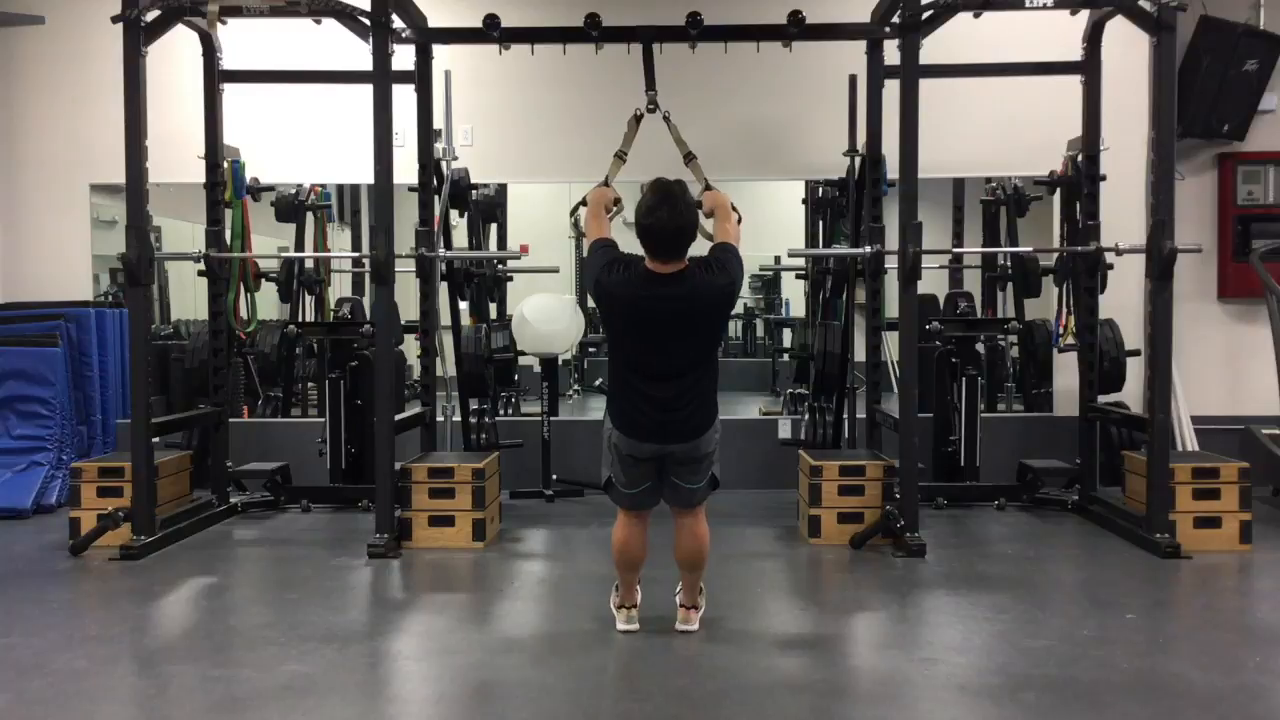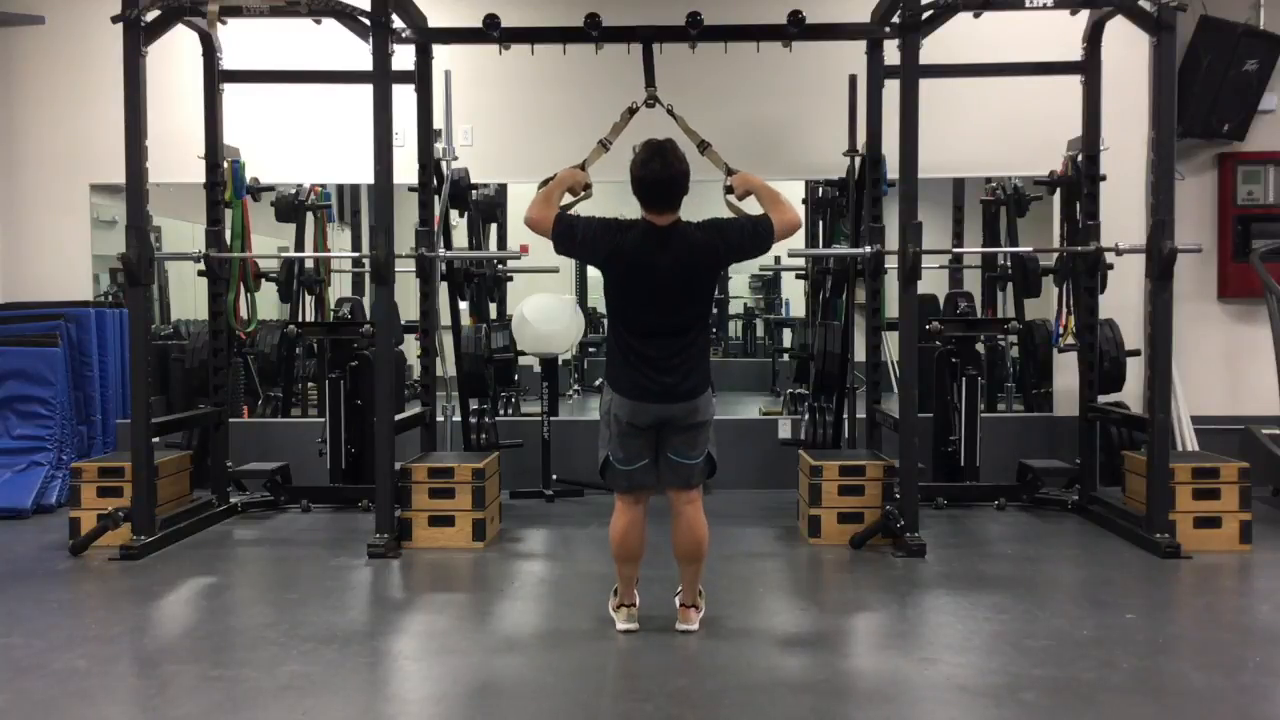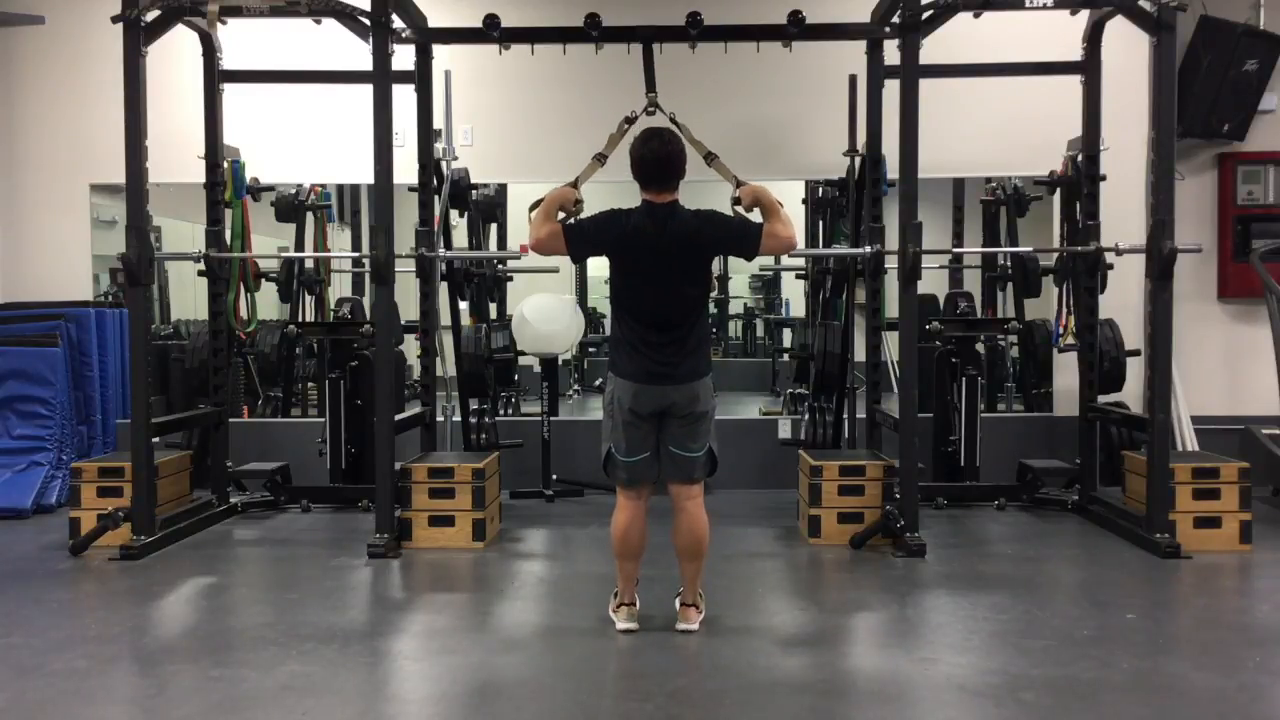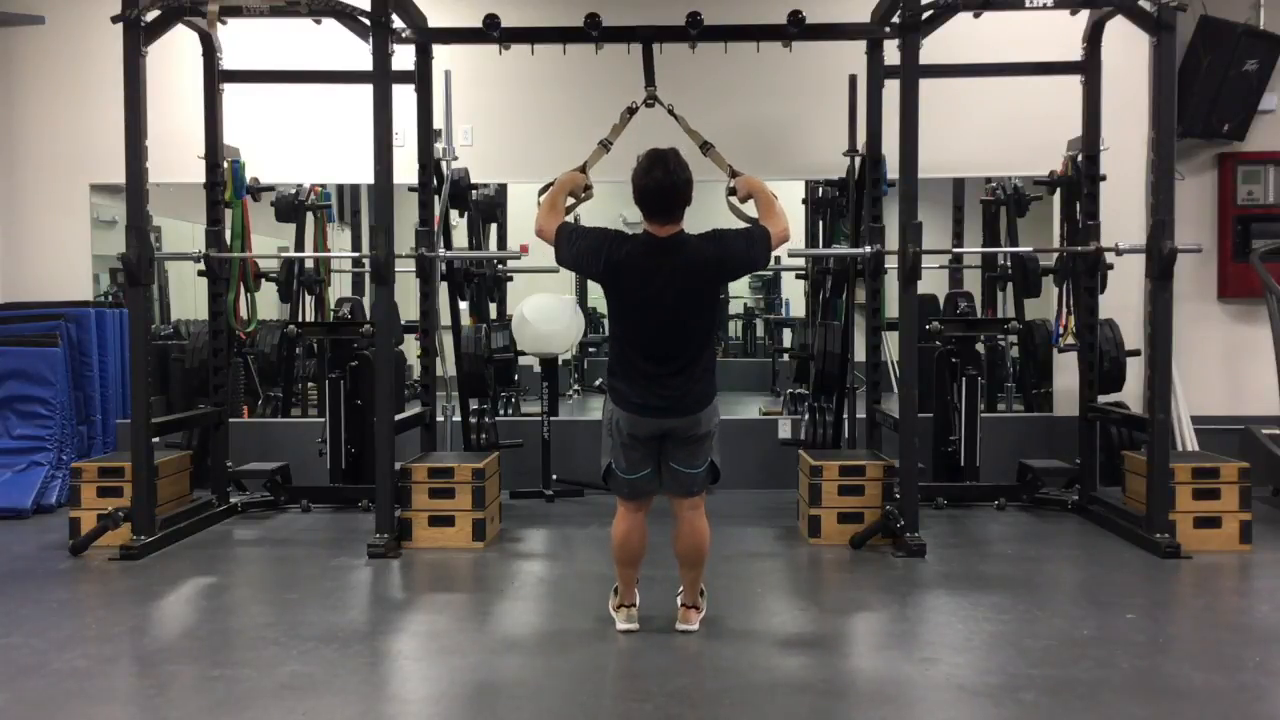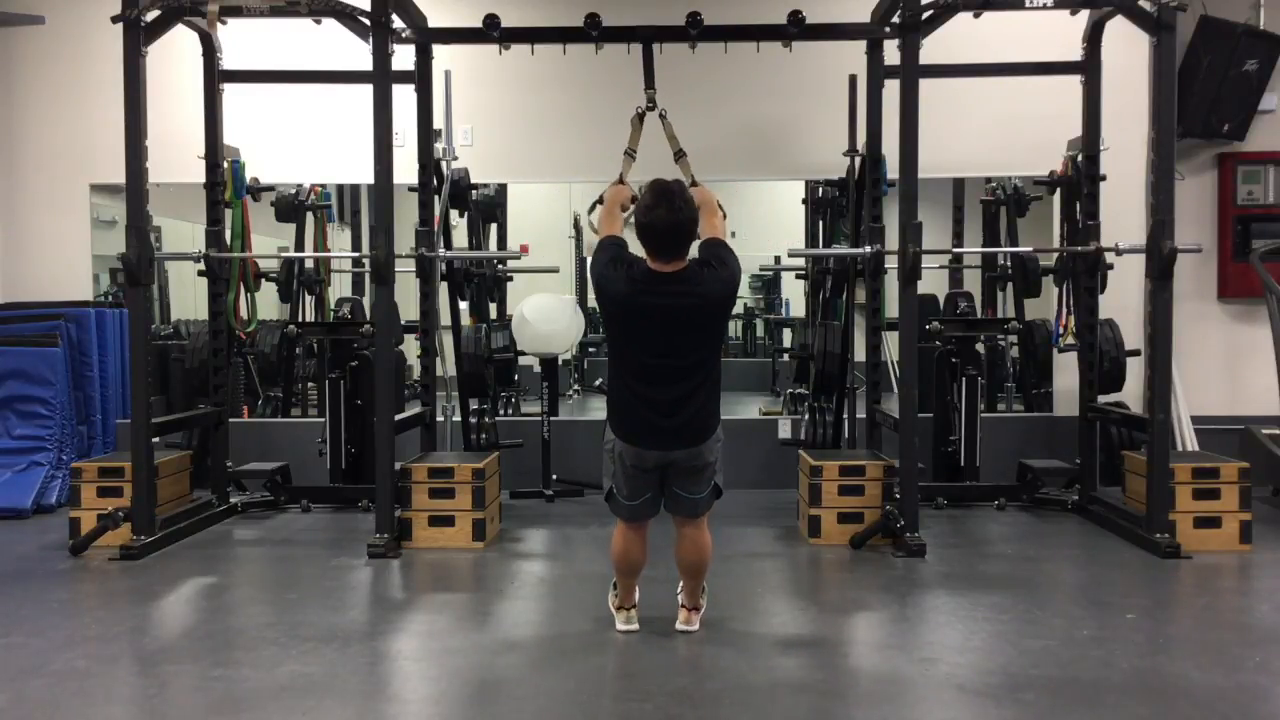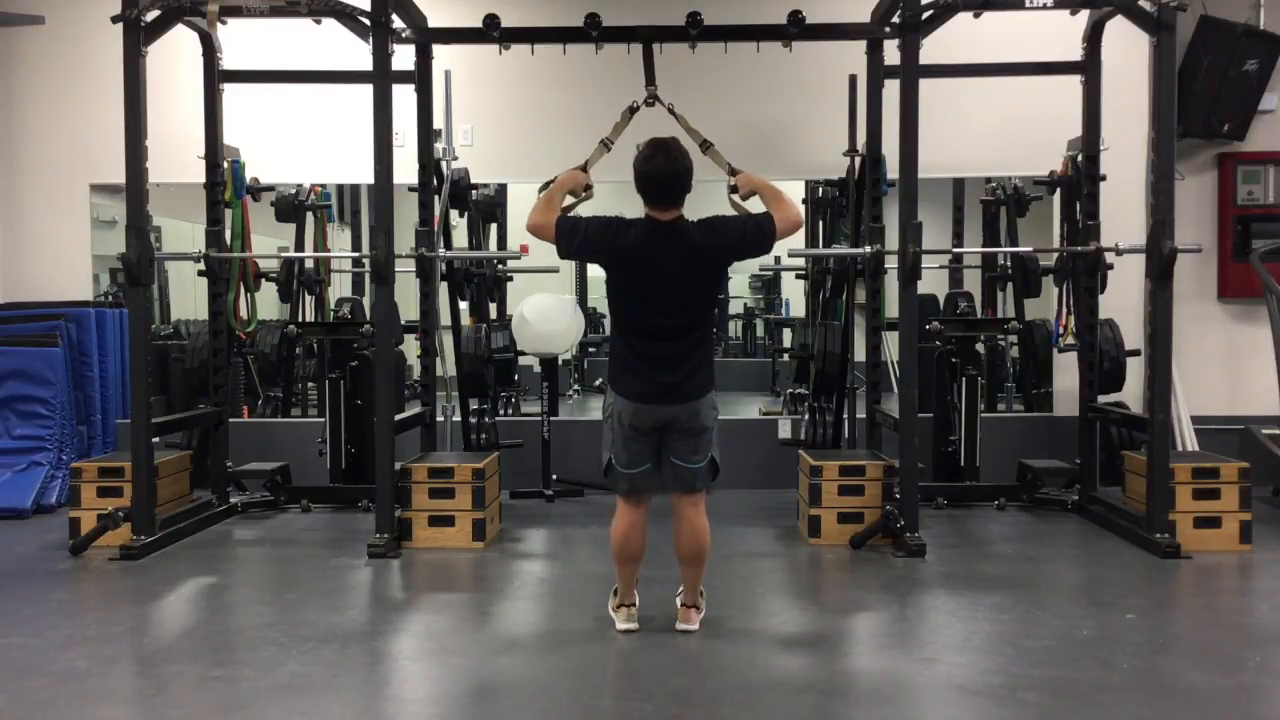
dt=0.7s
person 1, frame 1
left shoulder: (612, 283)
right shoulder: (717, 285)
left elbow: (595, 229)
right elbow: (727, 231)
left wrist: (599, 199)
right wrist: (719, 204)
left hip: (630, 426)
right hip: (695, 427)
left knee: (631, 514)
right knee: (690, 513)
left ankle: (627, 603)
right ankle: (690, 604)
person 1, frame 2
left shoulder: (612, 241)
right shoulder: (711, 241)
left elbow: (535, 216)
right elbow: (789, 219)
left wrist: (564, 180)
right wrist: (754, 184)
left hip: (628, 396)
right hip: (690, 396)
left knee: (629, 501)
right knee: (688, 500)
left ankle: (625, 603)
right ankle: (690, 604)
person 1, frame 3
left shoulder: (616, 227)
right shoulder: (706, 227)
left elbow: (540, 239)
right elbow: (784, 238)
left wrist: (556, 199)
right wrist: (763, 197)
left hip: (631, 382)
right hip: (690, 383)
left knee: (630, 495)
right knee: (688, 495)
left ankle: (625, 602)
right ankle: (690, 603)
person 1, frame 4
left shoulder: (611, 254)
right shoulder: (714, 255)
left elbow: (546, 226)
right elbow: (778, 229)
left wrist: (565, 184)
right wrist: (756, 188)
left hip: (630, 406)
right hip: (693, 406)
left knee: (631, 506)
right knee: (690, 506)
left ankle: (625, 603)
right ankle: (691, 604)
person 1, frame 5
left shoulder: (614, 283)
right shoulder: (718, 284)
left elbow: (609, 225)
right elbow: (714, 224)
left wrist: (615, 197)
right wrist: (704, 198)
left hip: (631, 434)
right hip: (697, 435)
left knee: (631, 524)
right knee: (692, 523)
left ankle: (625, 604)
right ankle: (690, 606)
person 1, frame 6
left shoulder: (614, 239)
right shoulder: (714, 239)
left elbow: (538, 221)
right elbow: (791, 217)
left wrist: (564, 182)
right wrist: (758, 184)
left hip: (631, 396)
right hip: (692, 397)
left knee: (631, 502)
right knee: (690, 502)
left ankle: (625, 603)
right ankle: (691, 604)
